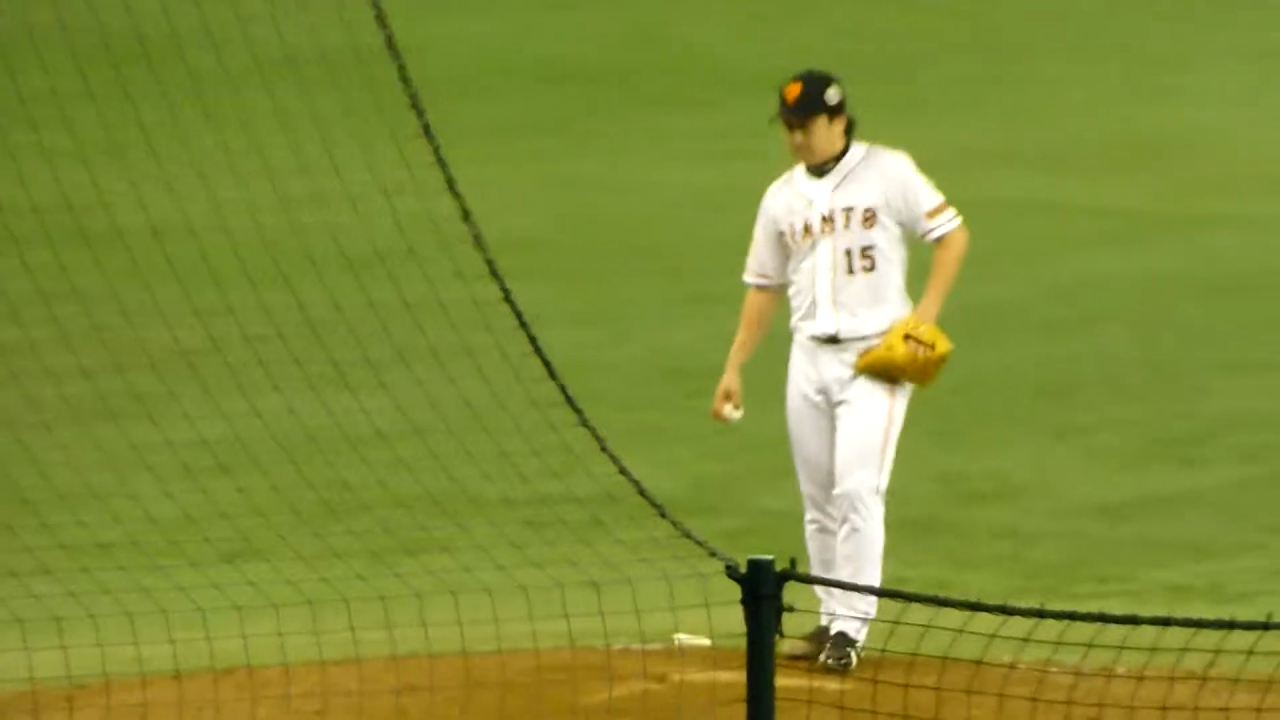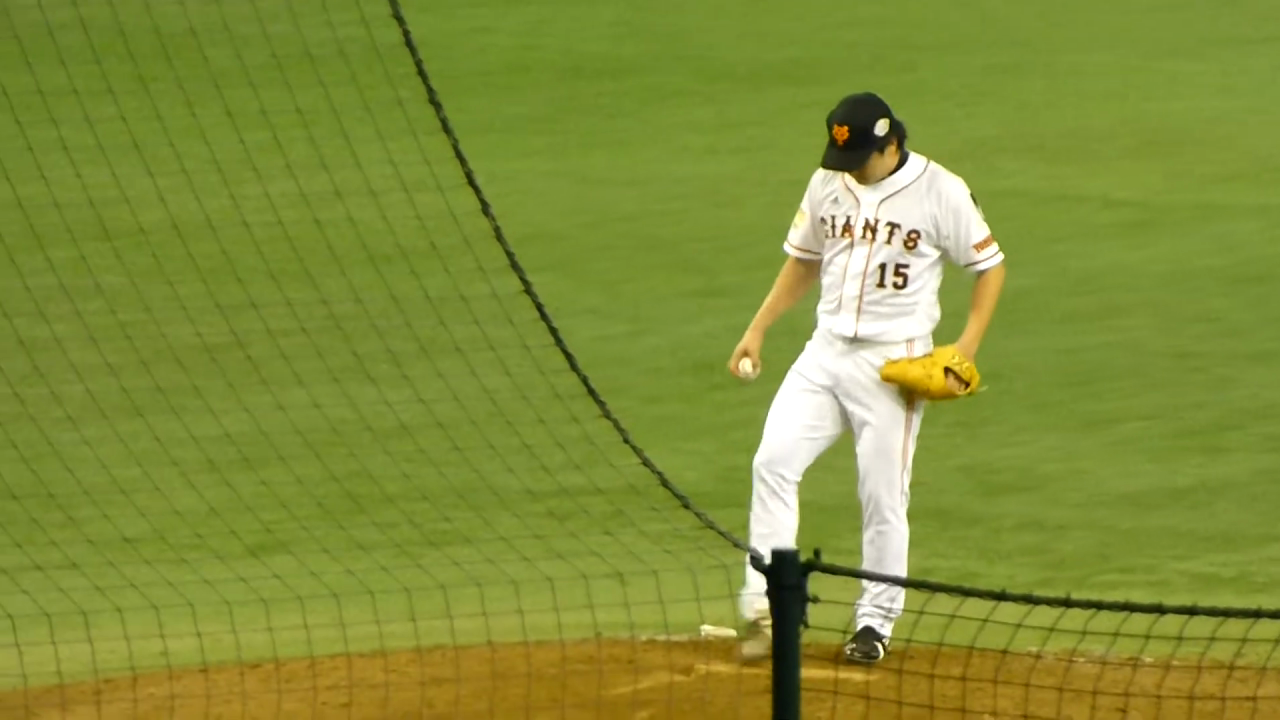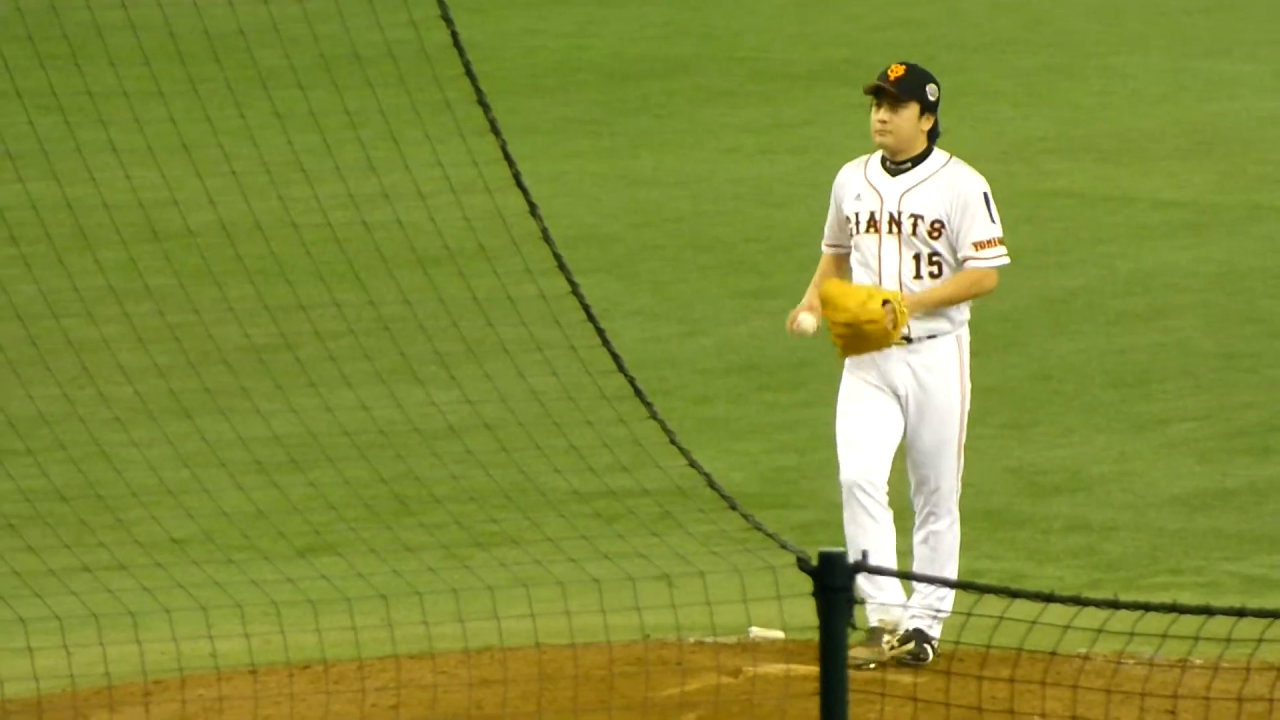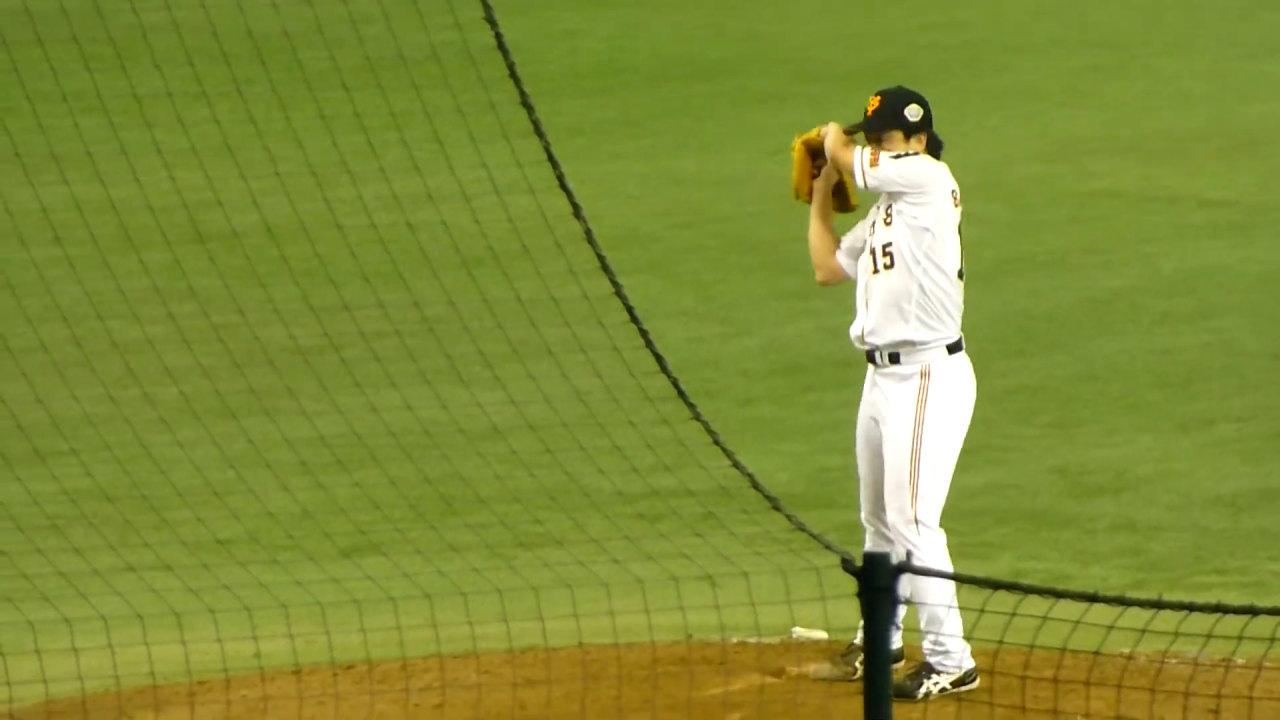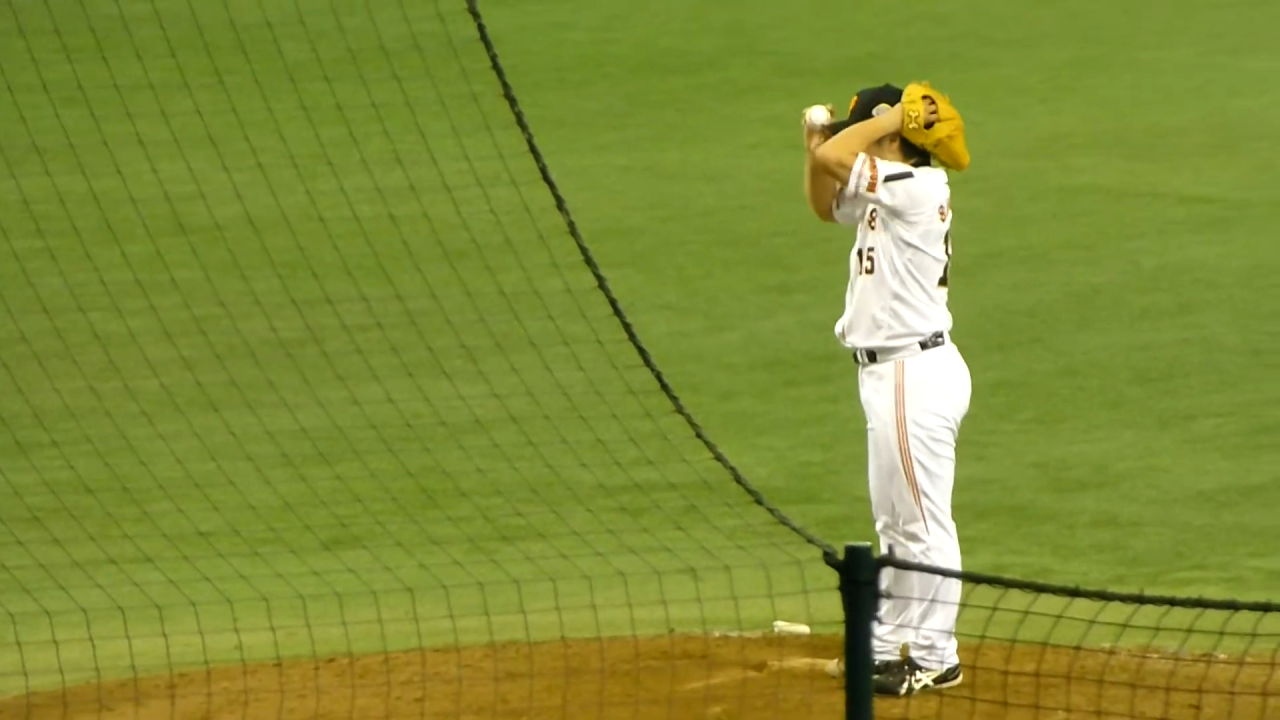
dt=1s
person 1, frame 1
left shoulder: (889, 172)
right shoulder: (780, 196)
left elbow: (951, 234)
right elbow: (764, 288)
left wrist: (925, 315)
right wrist: (733, 369)
left hip: (875, 357)
right hip: (809, 358)
left knee: (857, 489)
right knee: (818, 500)
left ankle: (850, 625)
right ankle: (830, 616)
person 1, frame 2
left shoulder: (942, 192)
right shoulder: (828, 182)
left elbow: (989, 267)
right elbow: (804, 260)
left wrist: (968, 344)
right wrist: (757, 329)
left hip: (897, 364)
right hip: (827, 353)
left knee: (884, 497)
right knee: (773, 465)
left ankle: (877, 621)
right ankle: (762, 609)
person 1, frame 3
left shoulder: (962, 183)
right shoulder: (851, 178)
left elbow: (987, 274)
right elbow: (835, 254)
left wrist: (910, 300)
right wrist: (812, 299)
left hip: (936, 355)
right hip: (868, 355)
left knee: (936, 498)
right knee: (858, 481)
left ankle: (925, 622)
right ankle: (882, 620)
person 1, frame 4
left shoulder: (928, 177)
right shoulder: (884, 209)
left elbow: (841, 151)
right elbow: (827, 269)
left wrist: (832, 137)
right wrist: (821, 194)
left hip: (929, 380)
right hip: (884, 377)
left knee: (911, 522)
right knee: (879, 517)
left ankle: (951, 661)
right ankle: (881, 639)
person 1, frame 5
left shoulder: (916, 186)
right shoulder: (884, 190)
left elbow: (836, 157)
right elbow: (825, 204)
left wrist: (896, 114)
right wrist: (815, 151)
left hip: (914, 375)
right hip: (887, 373)
left knee: (924, 522)
right knee: (894, 522)
left ankle: (936, 657)
right ankle: (889, 644)
